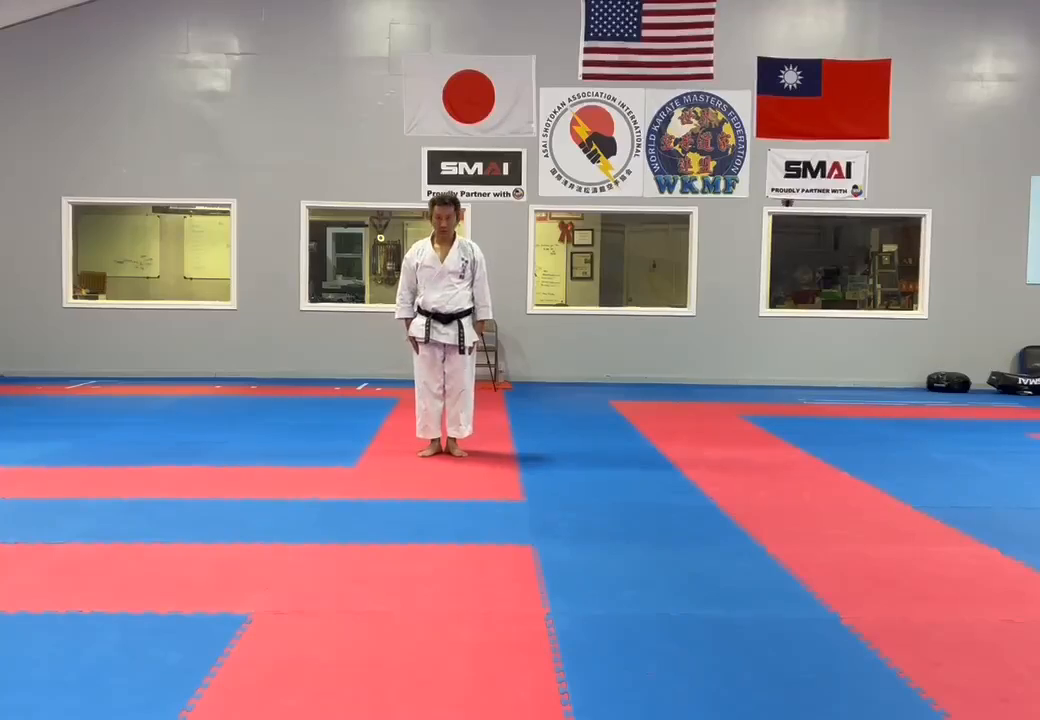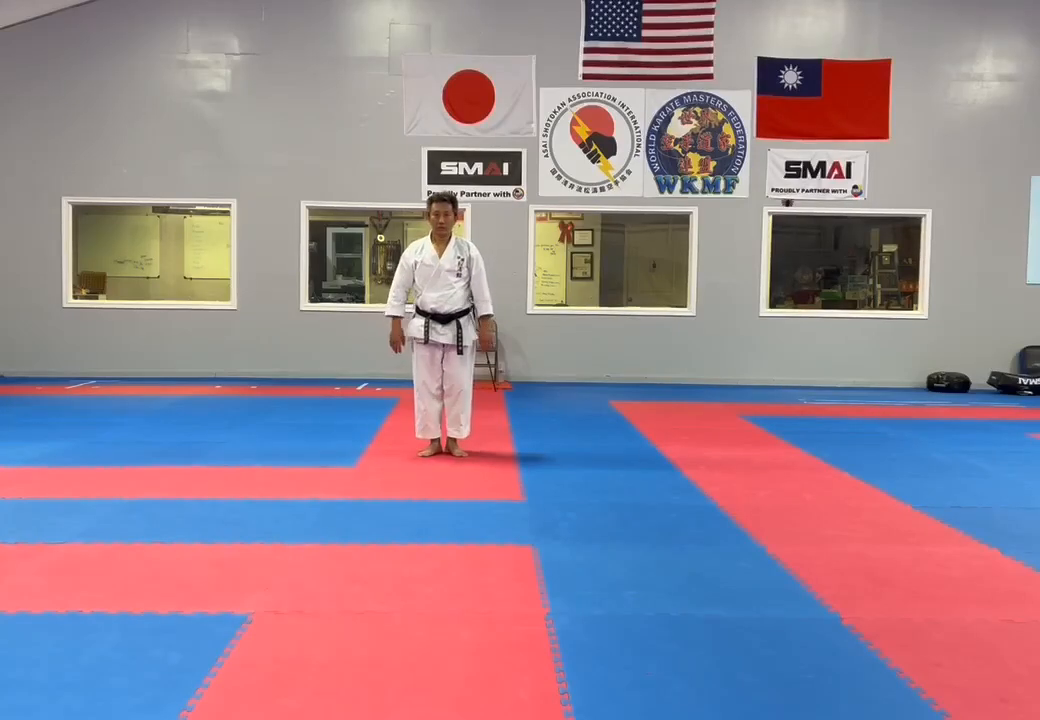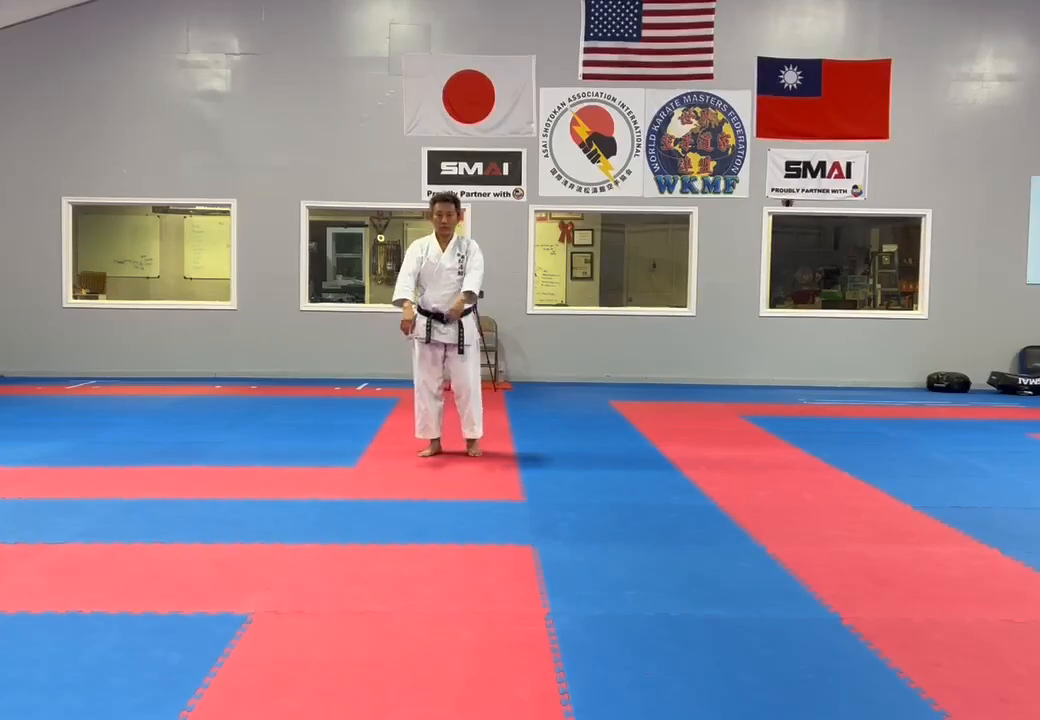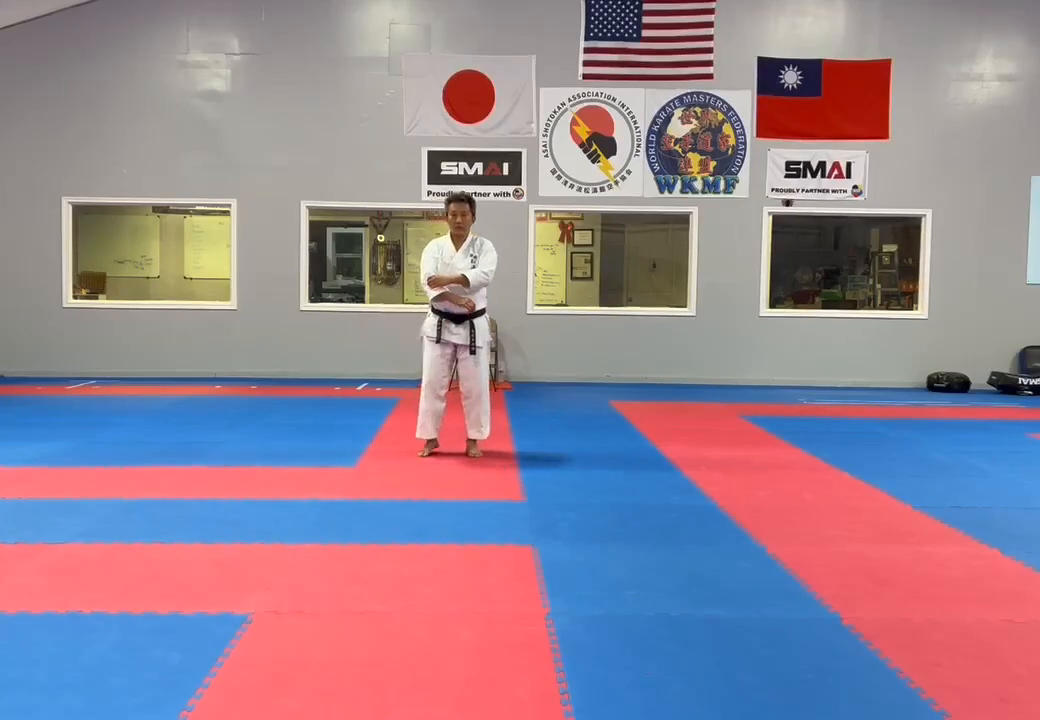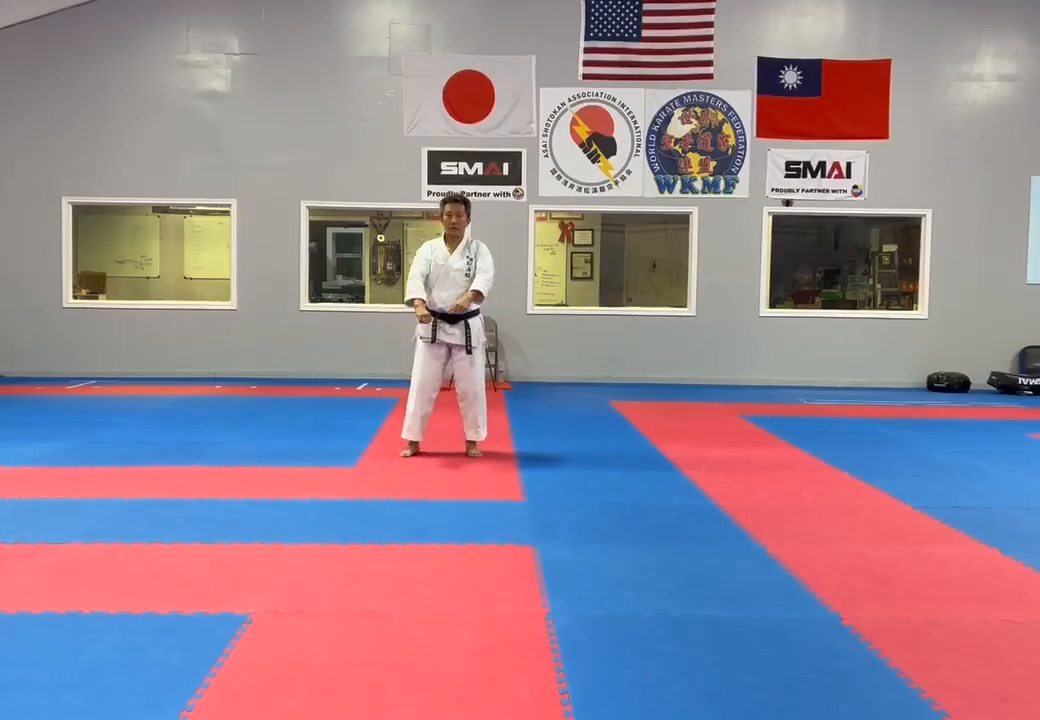
dt=0.4s
person 1, frame 1
left shoulder: (471, 251)
right shoulder: (417, 251)
left elbow: (481, 292)
right elbow: (405, 292)
left wrist: (478, 330)
right wrist: (409, 328)
left hip: (461, 327)
right hip: (426, 327)
left knee: (460, 385)
right knee: (428, 385)
left ankle: (454, 440)
right ankle: (433, 440)
person 1, frame 2
left shoulder: (468, 250)
right shoulder: (415, 250)
left elbow: (480, 289)
right elbow: (399, 289)
left wrist: (485, 327)
right wrist: (396, 326)
left hip: (459, 326)
right hip: (425, 327)
left knee: (459, 385)
right knee: (427, 385)
left ankle: (454, 440)
right ankle: (433, 440)
person 1, frame 3
left shoulder: (469, 247)
right shoulder: (419, 247)
left elbow: (474, 277)
right elbow: (406, 278)
left wrist: (461, 302)
right wrist: (407, 309)
left hip: (462, 326)
right hip: (427, 325)
left knee: (467, 384)
right knee: (427, 385)
left ankle: (472, 438)
right ankle: (433, 440)
person 1, frame 4
left shoulder: (484, 246)
right shoulder: (434, 247)
left elbow: (484, 275)
right elbow: (430, 281)
left wrist: (449, 278)
right wrist: (458, 300)
left hip: (473, 326)
right hip: (440, 325)
left knee: (475, 385)
right knee: (433, 383)
left ankle: (473, 440)
right ankle: (430, 439)
person 1, frame 5
left shoulder: (478, 249)
right shoulder: (428, 249)
left elbow: (485, 278)
right elbow: (415, 279)
left wrist: (468, 298)
right wrist: (419, 306)
left hip: (467, 326)
right hip: (433, 326)
left knee: (471, 386)
right knee: (423, 384)
left ankle: (472, 441)
right ankle: (413, 440)
